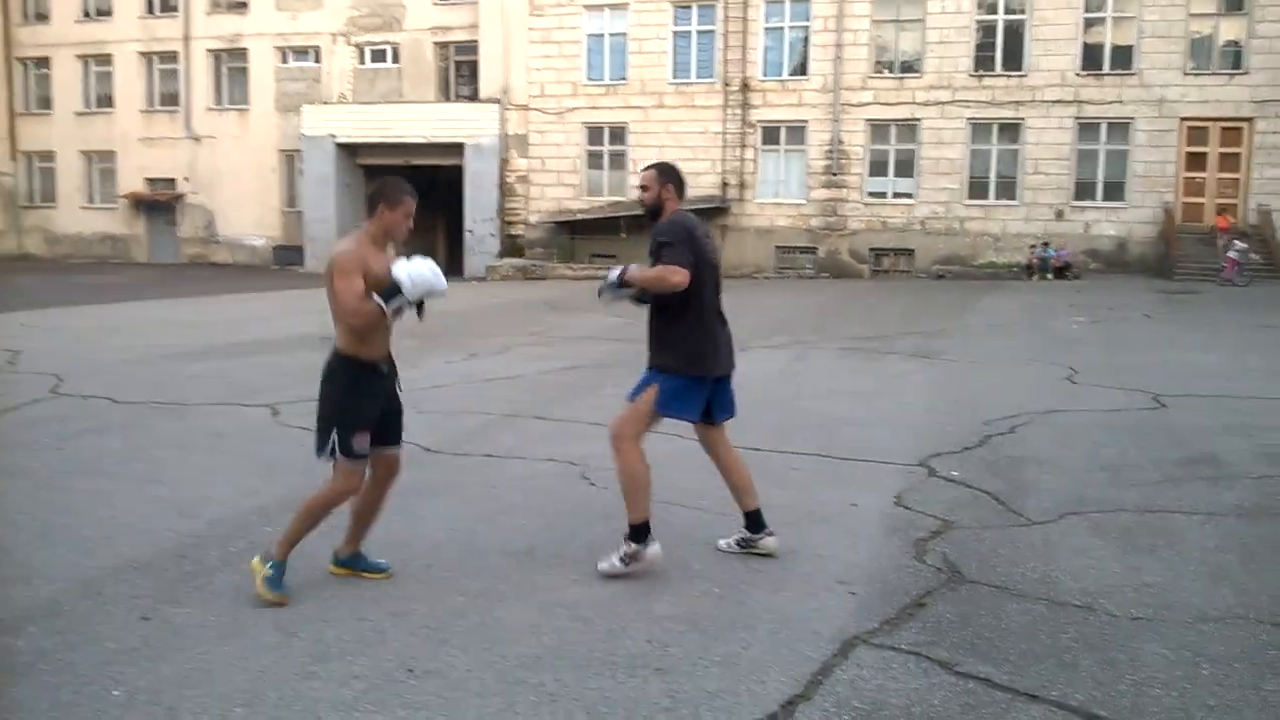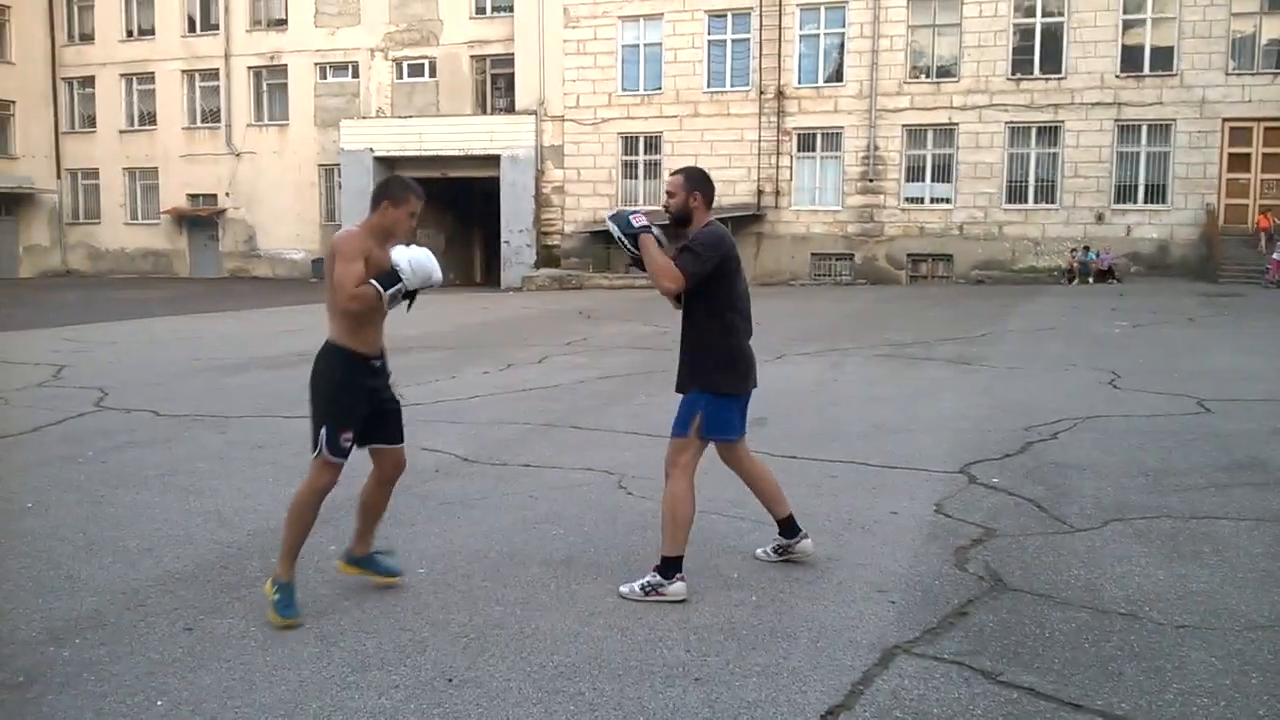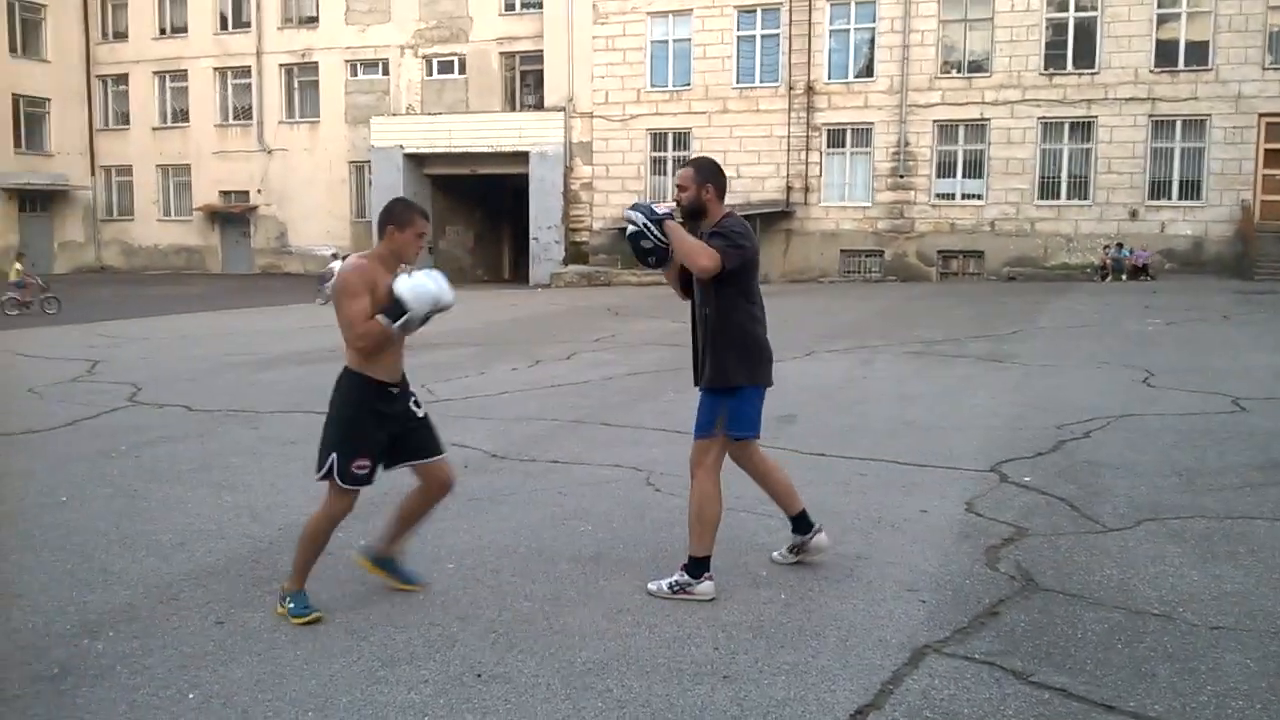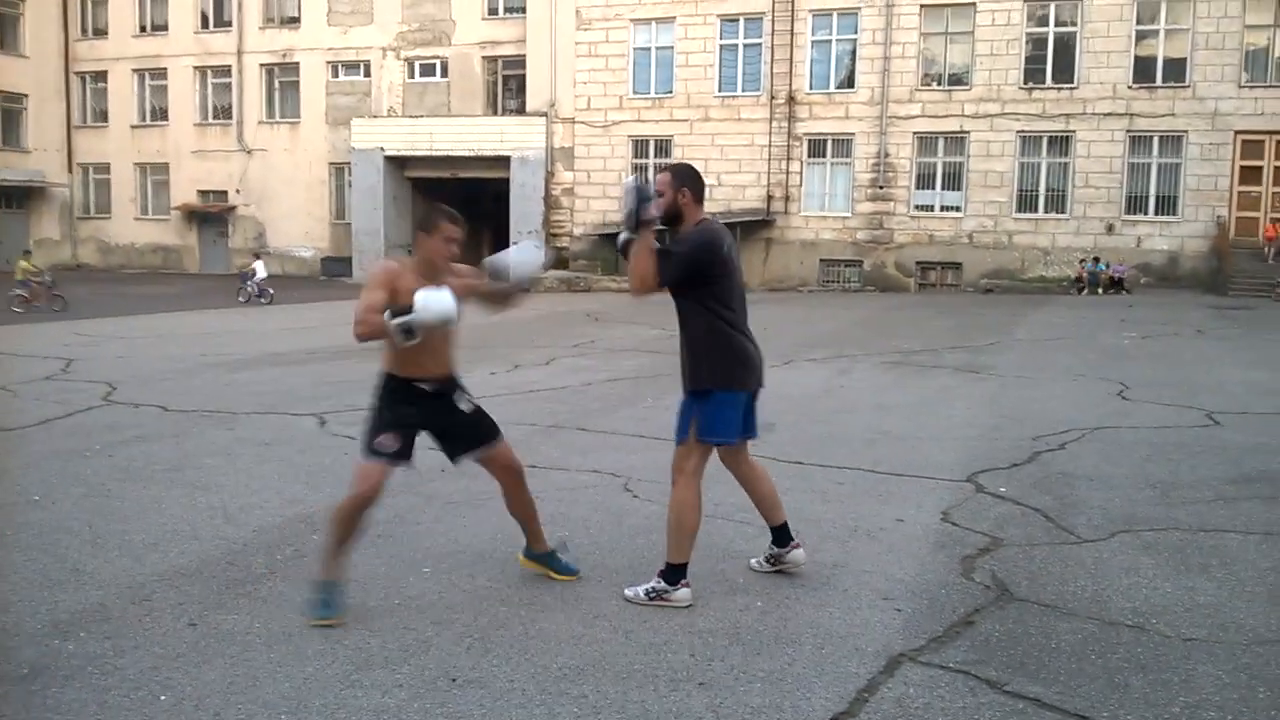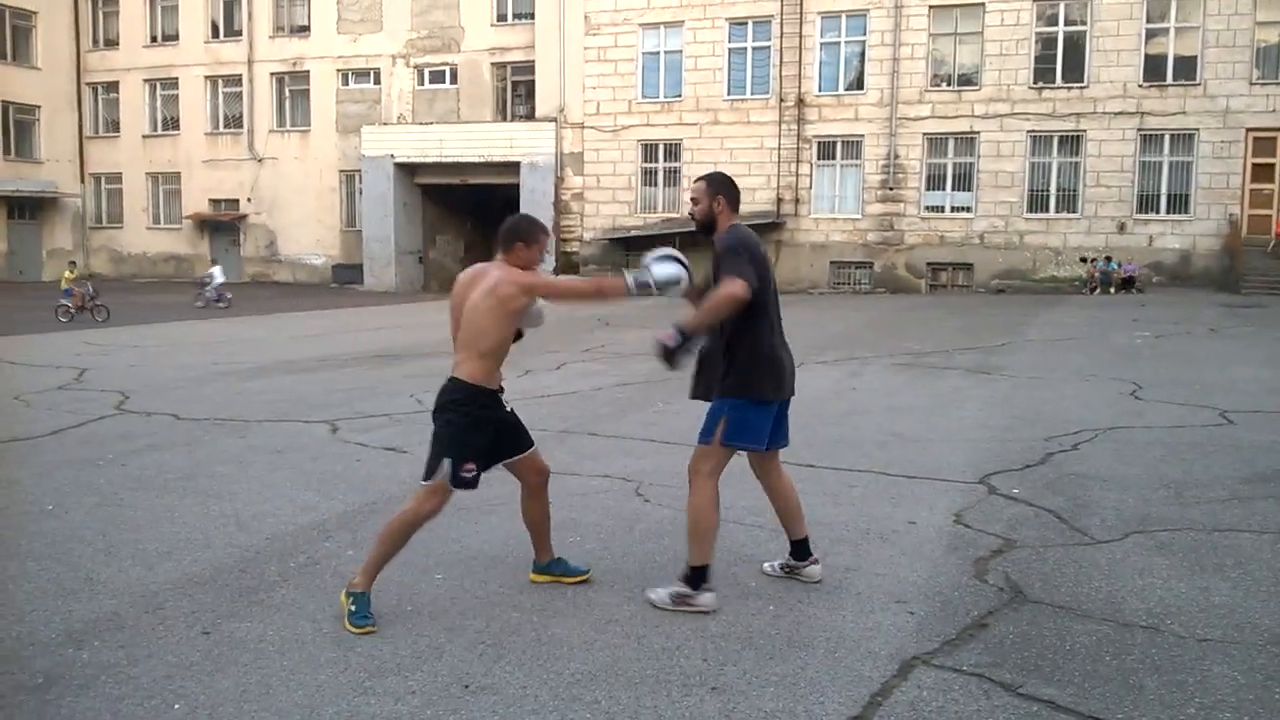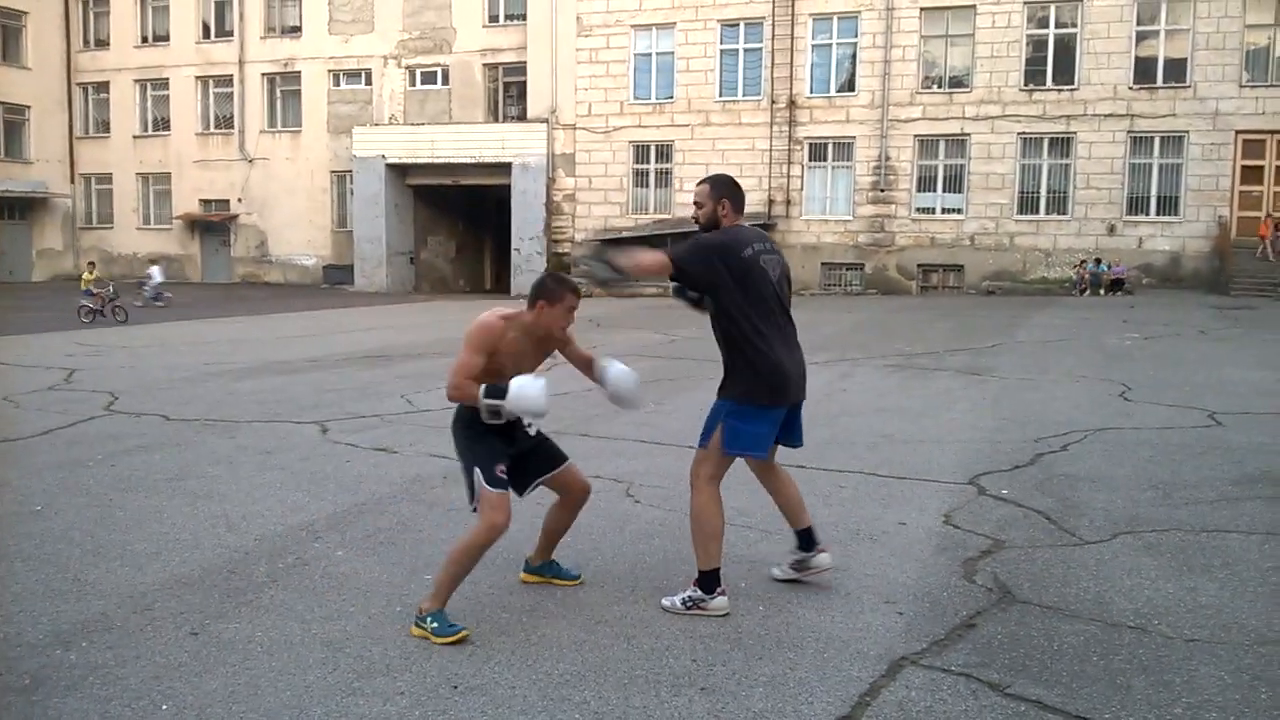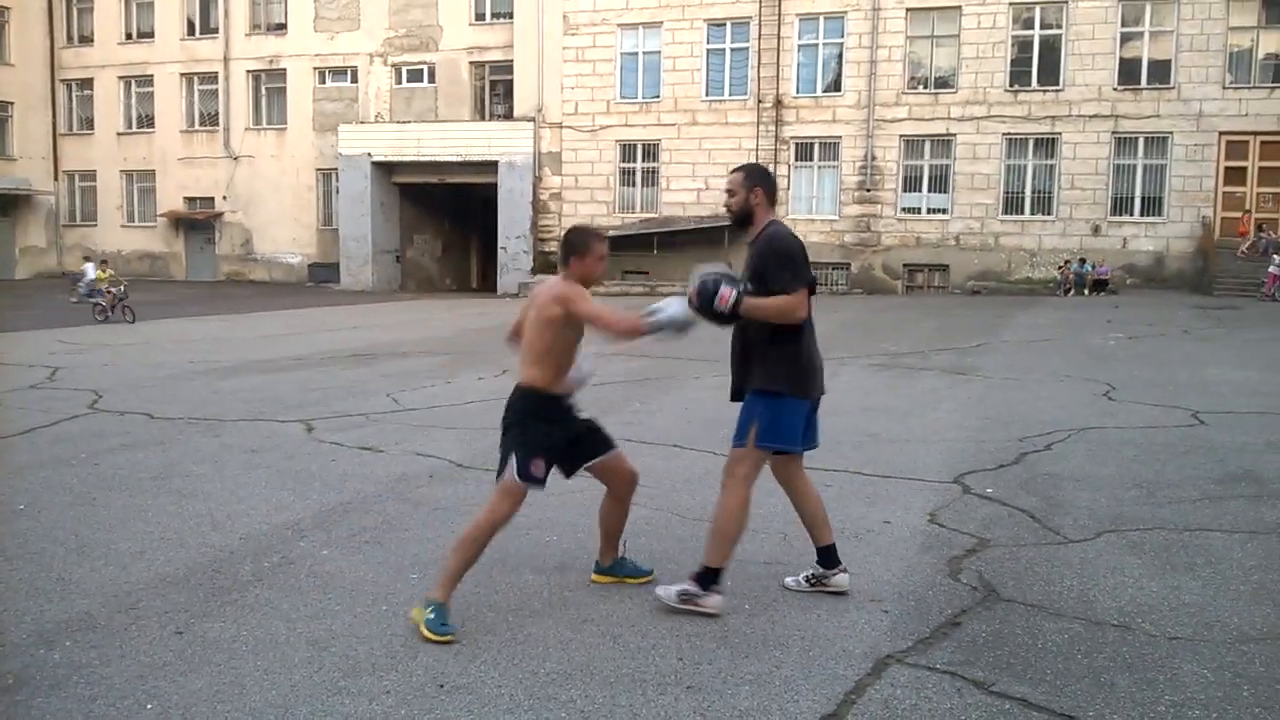
dt=0.3s
person 1, frame 1
left shoulder: (673, 227)
right shoulder: (692, 228)
left elbow: (676, 279)
left wrist: (627, 276)
right wrist: (643, 284)
left hip: (681, 357)
right hip: (712, 353)
left knee: (624, 433)
right knee: (715, 440)
left ankle: (638, 542)
right ankle: (758, 531)
person 1, frame 2
left shoulder: (709, 239)
right shoulder: (708, 239)
left elbow: (669, 284)
right elbow: (681, 297)
left wrist: (643, 234)
right wrist: (649, 252)
left hip: (714, 373)
right hip: (727, 368)
left knee: (679, 465)
right knee: (734, 452)
left ankle: (668, 575)
right ankle: (792, 535)
person 1, frame 3
left shoulder: (734, 231)
right shoulder: (704, 235)
left elbow: (704, 265)
right elbow: (686, 289)
left wrist: (669, 224)
left hip: (736, 367)
right hip: (724, 363)
left knee: (704, 463)
right knee: (745, 452)
left ankle: (696, 575)
right ankle: (806, 532)
person 1, frame 4
left shoulder: (699, 241)
right shoulder: (703, 236)
left elbow: (642, 285)
right elbow: (667, 278)
left wrist: (640, 227)
right wrist: (639, 241)
left hip: (718, 370)
right hip: (733, 366)
left knee: (685, 469)
right knee: (736, 456)
left ankle: (673, 581)
right ankle: (785, 544)
person 1, frame 5
left shoulder: (732, 244)
right shoulder: (739, 240)
left elbow: (734, 292)
left wrist: (683, 330)
right wrist: (689, 288)
left hip: (750, 379)
right hip: (771, 371)
left knee: (702, 470)
right knee: (765, 463)
left ankle: (695, 584)
right ankle: (801, 557)
person 1, frame 6
left shoulder: (717, 246)
right shoulder: (763, 245)
left elbow: (655, 265)
left wrist: (613, 260)
right wrist: (709, 299)
left hip: (753, 384)
right hip: (786, 373)
left knee: (704, 476)
right knee: (764, 465)
left ankle: (708, 590)
right ankle: (810, 549)
person 1, frame 7
left shoulder: (777, 242)
right shoulder: (768, 242)
left elbow: (796, 307)
right elbow: (760, 306)
left wrist: (733, 301)
right wrist: (720, 296)
left hip: (779, 377)
right hip: (792, 374)
left knee: (737, 475)
right knee: (788, 469)
left ankle: (705, 583)
right ankle: (830, 568)
person 2, frame 1
left shoulder: (386, 252)
right shoulder: (348, 255)
right elbow: (355, 316)
left wrist: (409, 292)
right wrist: (397, 293)
left hip: (383, 371)
right hip: (350, 375)
left knee: (387, 466)
right knee: (346, 484)
left ankle: (348, 554)
right ankle: (274, 559)
person 2, frame 2
left shoulder: (386, 247)
right shoulder: (349, 241)
right elbow: (350, 301)
left wrist: (405, 283)
right wrist: (394, 281)
left hip: (375, 367)
right hip: (342, 368)
left knee: (392, 465)
right knee: (324, 476)
left ankle: (359, 552)
right ankle: (282, 578)
person 2, frame 3
left shoulder: (400, 273)
right shoulder: (355, 273)
right elbow: (362, 338)
left wrist: (418, 307)
right wrist: (405, 307)
left hip: (395, 392)
right hip: (359, 396)
left knee: (439, 481)
right knee: (338, 502)
left ankle: (383, 552)
right ankle: (293, 588)
person 2, frame 4
left shoulder: (459, 275)
right shoulder: (388, 274)
left elbow: (503, 298)
right elbow: (362, 329)
left wrist: (512, 282)
right wrist: (407, 320)
left hip: (447, 392)
right hip: (399, 395)
left knee: (509, 468)
right knee: (366, 488)
left ankle: (538, 550)
right ankle: (328, 578)
person 2, frame 5
left shoulder: (470, 275)
right shoulder: (519, 281)
right elbow: (589, 288)
right wrist: (642, 281)
left hip: (488, 400)
right hip: (465, 405)
left knee: (537, 475)
right knee: (428, 503)
left ankle: (546, 562)
right ankle: (359, 588)
person 2, frame 6
left shoulder: (552, 333)
right shoulder: (490, 327)
left elbow: (584, 362)
right elbow: (456, 388)
left wrist: (609, 373)
right wrist: (501, 396)
left hip: (515, 425)
right hip: (479, 429)
left knee: (577, 487)
right knee: (494, 523)
left ankle: (538, 563)
right ankle: (429, 611)
person 2, frame 7
left shoulder: (556, 290)
right shoulder: (568, 294)
left elbow: (518, 334)
right elbow: (619, 326)
right wrist: (666, 317)
left hip: (562, 408)
right hip: (530, 411)
left knee: (625, 477)
right knee: (500, 510)
left ankle: (608, 562)
right ankle: (436, 602)
